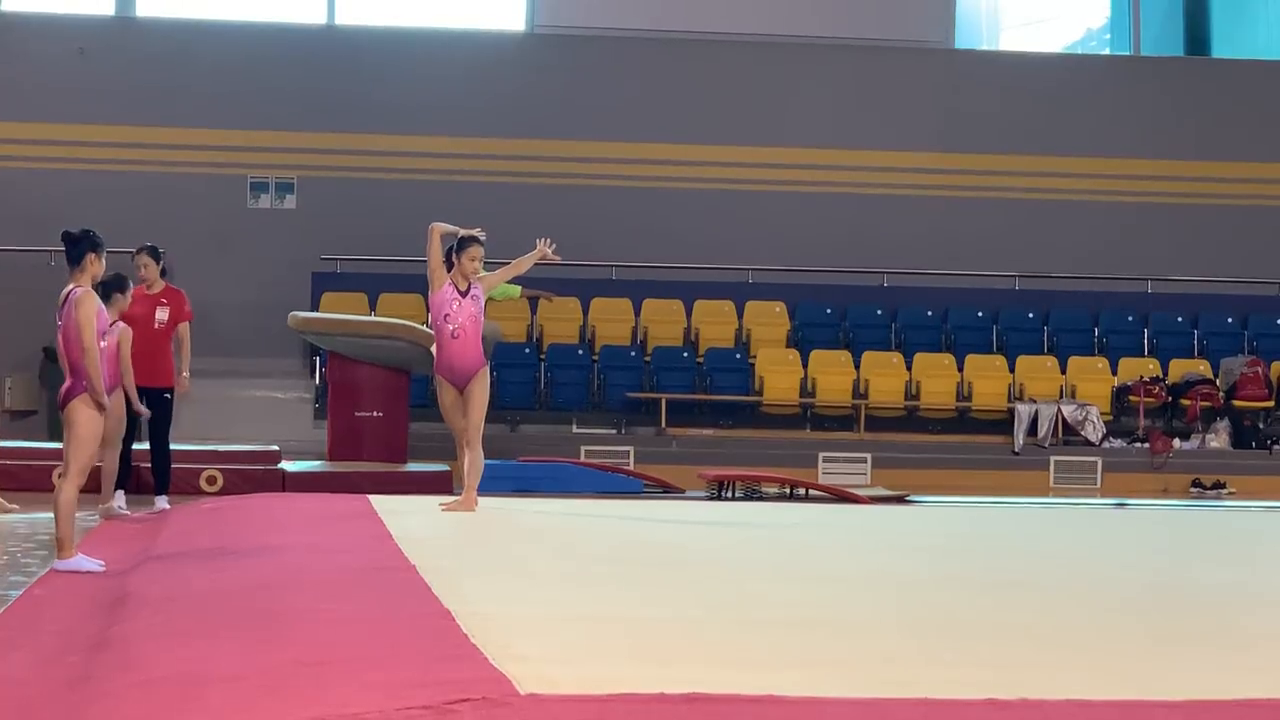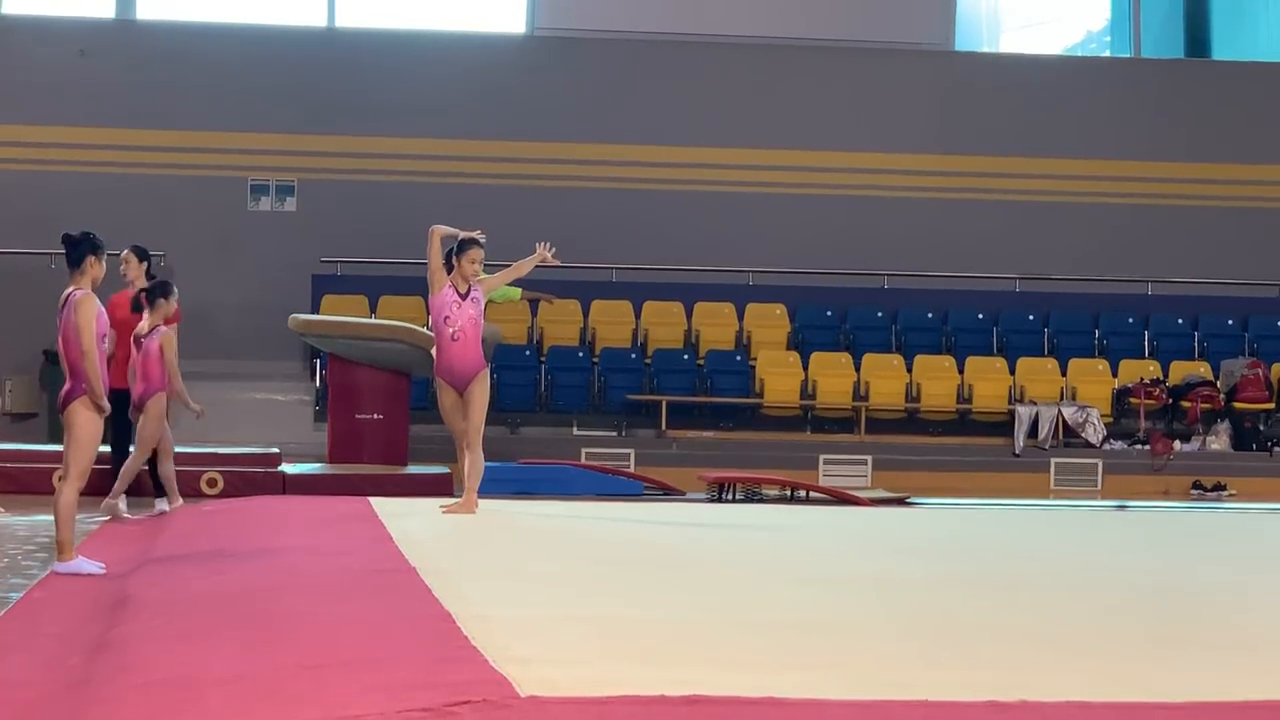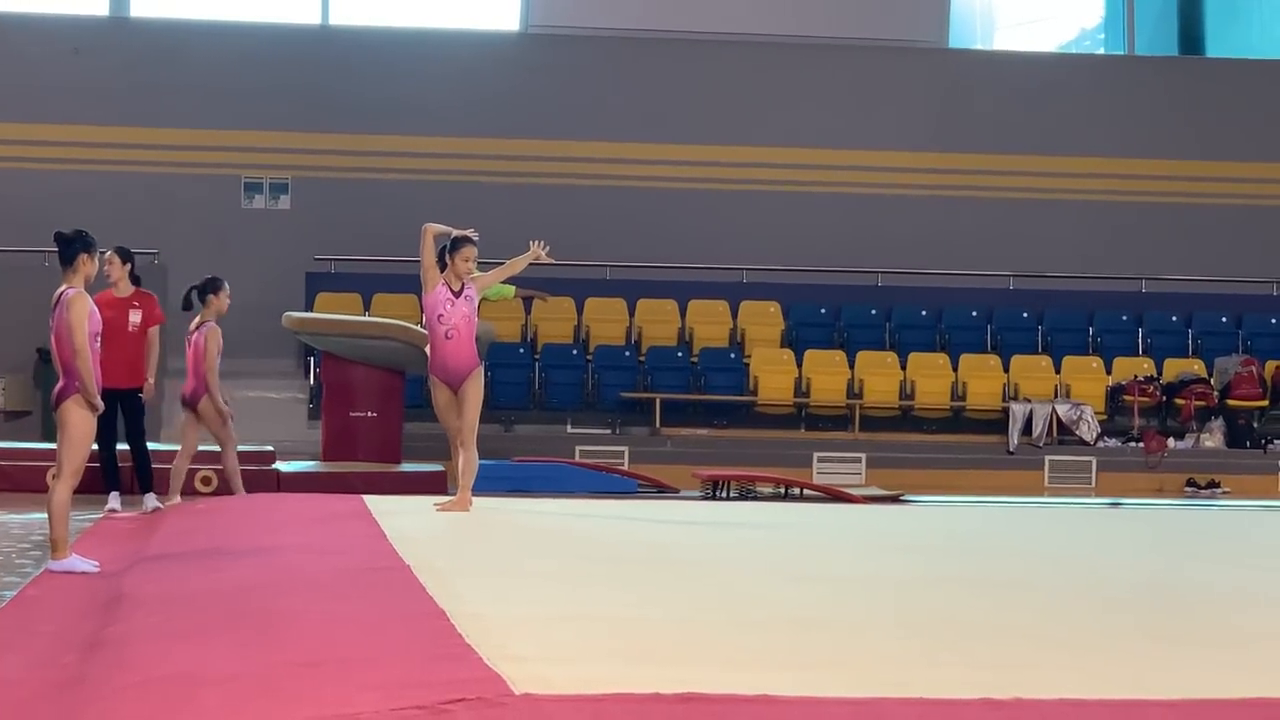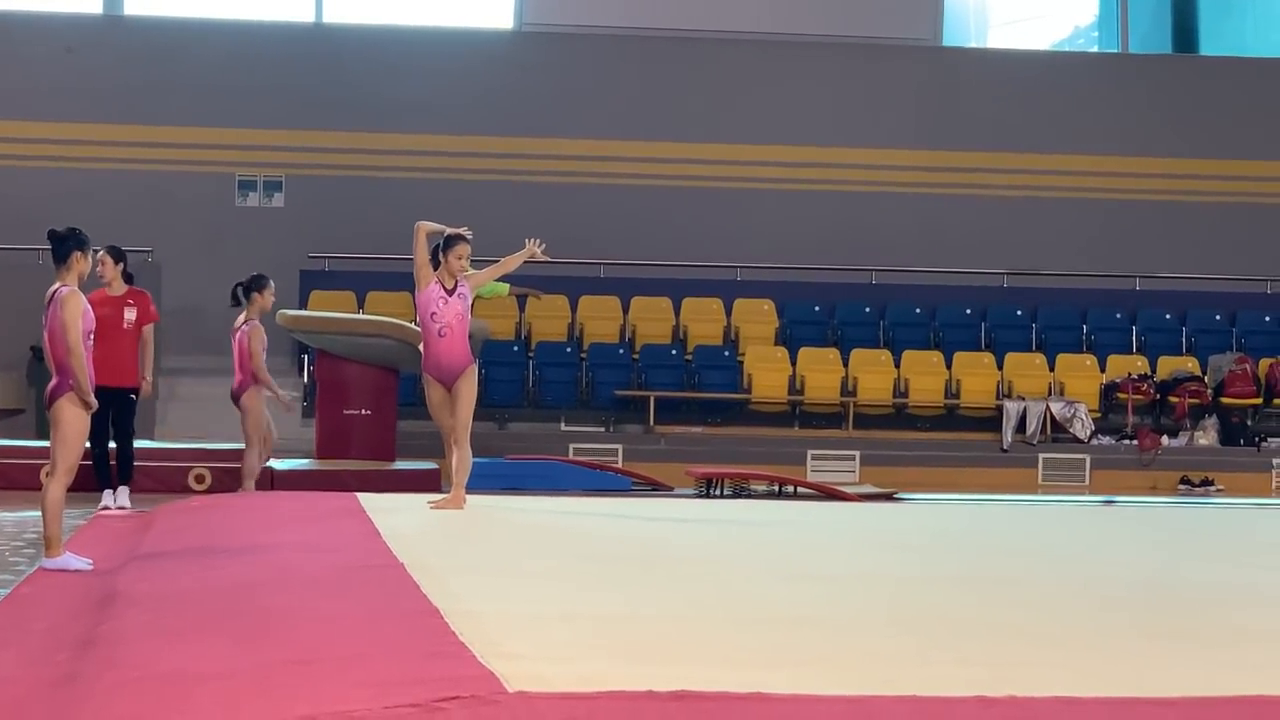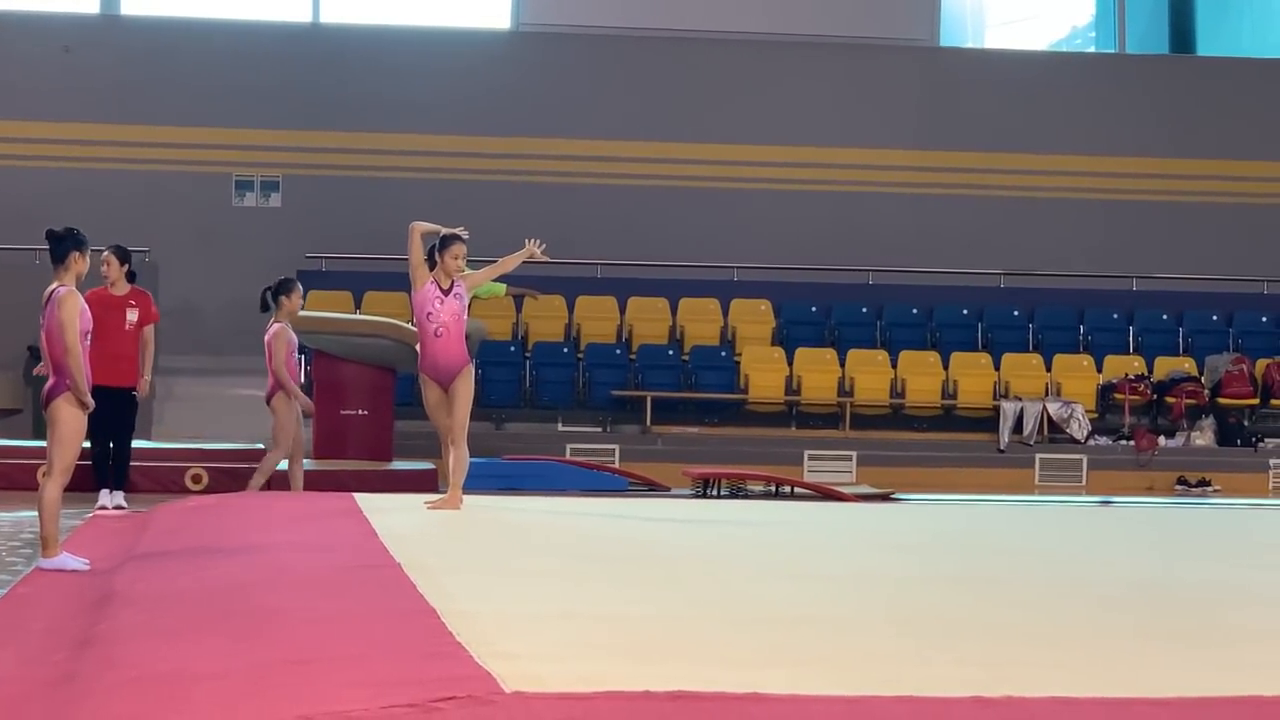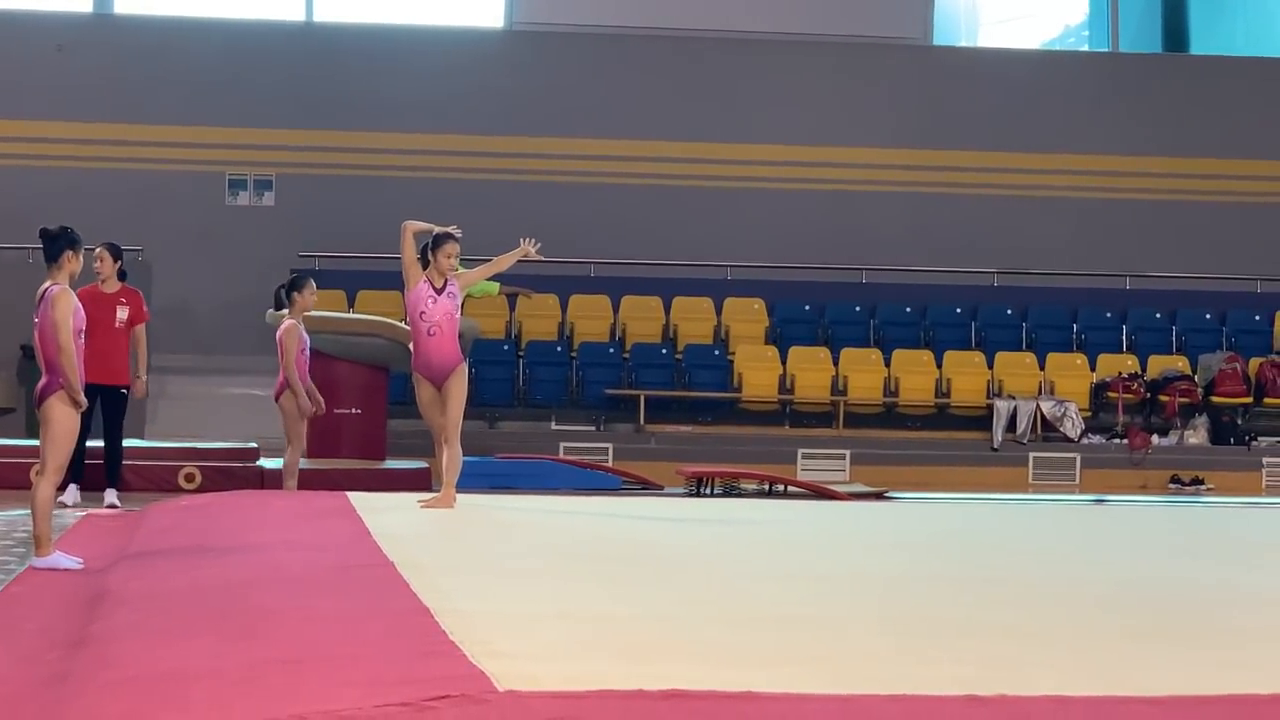
dt=0.4s
person 1, frame 1
left shoulder: (67, 296)
right shoulder: (86, 297)
left elbow: (65, 347)
right elbow: (89, 349)
right wrist: (101, 395)
left hip: (74, 392)
right hip: (85, 395)
left knee: (71, 477)
right knee: (74, 477)
left ankle: (67, 551)
right ankle: (65, 554)
person 1, frame 2
left shoulder: (68, 298)
right shoulder: (86, 299)
left elbow: (66, 350)
right elbow: (88, 352)
right wrist: (101, 398)
left hip: (75, 395)
right hip: (85, 398)
left knee: (72, 480)
right knee: (73, 480)
left ankle: (68, 553)
right ankle: (66, 557)
person 1, frame 3
left shoulder: (61, 296)
right shoulder: (78, 298)
left elbow: (59, 348)
right elbow: (81, 351)
right wrist: (93, 396)
left hip: (68, 393)
right hip: (78, 396)
left knee: (65, 478)
right knee: (67, 478)
left ankle: (62, 551)
right ankle: (59, 555)
person 1, frame 4
left shoulder: (54, 294)
right shoulder: (72, 296)
right elbow: (74, 349)
right wrist: (87, 394)
left hip: (61, 391)
right hip: (71, 394)
left knee: (59, 476)
right knee: (60, 476)
left ankle: (56, 549)
right ankle: (53, 552)
person 1, frame 5
left shoulder: (51, 294)
right shoulder: (70, 296)
left elbow: (48, 345)
right elbow: (72, 349)
right wrist: (84, 395)
left hip: (57, 391)
right hip: (68, 394)
left knee: (56, 476)
right knee: (58, 476)
left ankle: (52, 549)
right ankle: (50, 552)
person 1, frame 6
left shoulder: (45, 293)
right shoulder: (63, 294)
left elbow: (42, 343)
right elbow: (65, 348)
right wrist: (77, 394)
left hip: (50, 390)
right hip: (61, 393)
left knee: (48, 474)
right knee: (50, 475)
left ankle: (46, 548)
right ankle: (43, 552)
person 2, frame 1
left shoulder: (481, 286)
right shoulder: (439, 281)
left elbow: (514, 269)
right elbow: (435, 230)
left wrist: (538, 254)
right wrist: (462, 232)
left hip: (475, 370)
right hip: (446, 373)
left knee: (473, 437)
right knee: (460, 438)
left ankle: (469, 497)
right ankle: (466, 494)
person 2, frame 2
left shoulder: (481, 288)
right shoulder: (439, 283)
left elbow: (515, 271)
right elbow: (435, 232)
left wrist: (539, 257)
right wrist: (462, 234)
left hip: (475, 373)
right hip: (446, 375)
left knee: (473, 440)
right knee: (460, 440)
left ankle: (469, 499)
right ankle: (466, 496)
person 2, frame 3
left shoulder: (474, 286)
right shoulder: (433, 282)
left elbow: (508, 270)
right elbow: (428, 230)
left wrist: (532, 255)
right wrist: (455, 233)
left hip: (470, 371)
right hip: (440, 373)
left knee: (467, 437)
right knee: (454, 438)
left ankle: (464, 497)
right ankle: (461, 494)
person 2, frame 4
left shoulder: (468, 284)
right shoulder: (426, 279)
left elbow: (502, 267)
right elbow: (421, 228)
left wrist: (528, 253)
right wrist: (448, 230)
left hip: (463, 369)
right hip: (433, 371)
left knee: (461, 435)
right knee: (448, 437)
left ankle: (457, 494)
right ankle: (453, 492)
person 2, frame 5
left shoulder: (464, 284)
right shoulder: (422, 280)
left elbow: (500, 267)
right elbow: (415, 229)
left wrist: (527, 253)
right wrist: (444, 231)
left hip: (460, 368)
right hip: (430, 371)
left knee: (457, 436)
right knee: (445, 437)
left ankle: (454, 495)
right ankle: (450, 492)
person 2, frame 6
left shoulder: (458, 283)
right shoulder: (415, 279)
left elbow: (494, 266)
right elbow: (407, 228)
left wrist: (523, 251)
right wrist: (436, 229)
left hip: (453, 367)
right hip: (423, 370)
left knee: (451, 435)
right knee: (438, 436)
left ankle: (448, 493)
right ankle: (443, 491)
person 3, frame 1
left shoulder: (175, 297)
right shoulder: (128, 297)
left elbow: (183, 338)
left wrist: (184, 372)
left hip: (161, 380)
left knee: (159, 439)
right knee: (124, 437)
left ankle: (161, 496)
right ankle: (119, 493)
person 3, frame 2
right shoulder: (115, 301)
right elbow: (109, 342)
right hip: (119, 382)
right knee: (118, 442)
left ankle: (161, 498)
right ankle: (121, 497)
person 3, frame 3
left shoulder: (147, 300)
right shoulder: (99, 301)
left elbow: (153, 343)
left wrist: (150, 378)
left hip: (133, 383)
right hip: (103, 382)
left knee: (136, 440)
right knee: (105, 441)
left ankle: (149, 495)
right ankle: (113, 495)
person 3, frame 4
left shoulder: (140, 298)
right shoulder: (92, 300)
left elbow: (148, 341)
left wrist: (147, 377)
left hip: (127, 381)
right hip: (97, 380)
left knee: (124, 437)
right knee: (98, 438)
left ankle: (123, 489)
right ankle: (107, 491)
person 3, frame 5
left shoulder: (142, 299)
right shoulder: (92, 298)
left elbow: (148, 341)
left wrist: (146, 376)
left hip: (128, 381)
right hip: (97, 380)
left knee: (122, 439)
right knee: (99, 438)
left ankle: (118, 492)
right ankle: (104, 491)
person 3, frame 6
left shoulder: (133, 297)
right shoulder: (83, 295)
left elbow: (140, 339)
left wrist: (141, 375)
left hip: (117, 379)
right hip: (85, 376)
left knee: (113, 436)
right knee: (78, 433)
left ankle: (111, 491)
right ankle: (72, 487)
person 4, frame 1
right shoulder: (122, 330)
right elbow: (125, 371)
right wrist: (137, 404)
right hip: (111, 393)
left knee: (108, 446)
right knee: (112, 449)
right ankle: (106, 503)
person 4, frame 2
left shoulder: (138, 331)
right shoulder: (165, 334)
left elbow: (133, 369)
right elbow: (173, 374)
left wrist: (135, 401)
right wrist: (189, 402)
left hip: (140, 395)
right hip: (154, 397)
left knee: (167, 449)
right knee: (141, 453)
left ankle: (175, 501)
right ankle: (113, 500)
person 4, frame 3
left shoulder: (194, 327)
right shoulder: (212, 330)
right elbow: (210, 371)
left wrist: (218, 398)
right wrist: (220, 402)
left hip: (190, 393)
right hip: (203, 395)
left knee: (187, 450)
right knee: (229, 444)
left ankle: (172, 498)
right ankle: (240, 497)
person 4, frame 4
left shoulder: (241, 323)
right shoulder: (255, 328)
right elbow: (258, 367)
right wrist: (279, 394)
left hip: (243, 389)
right hip: (250, 391)
left knee: (269, 441)
right knee: (255, 446)
left ankle: (247, 490)
person 4, frame 5
left shoulder: (283, 328)
right shoulder: (280, 330)
right elbow: (278, 368)
left wrist: (299, 396)
right wrist: (299, 395)
left hip: (287, 394)
right hip: (282, 394)
left knee: (298, 448)
right knee: (281, 449)
right ankle: (251, 492)
person 4, frame 6
left shoulder: (297, 325)
right shoulder: (291, 326)
right elbow: (288, 365)
left wrist: (315, 394)
right wrist: (302, 396)
left hip: (297, 392)
right hip: (291, 392)
left knee: (297, 447)
right knee: (296, 446)
